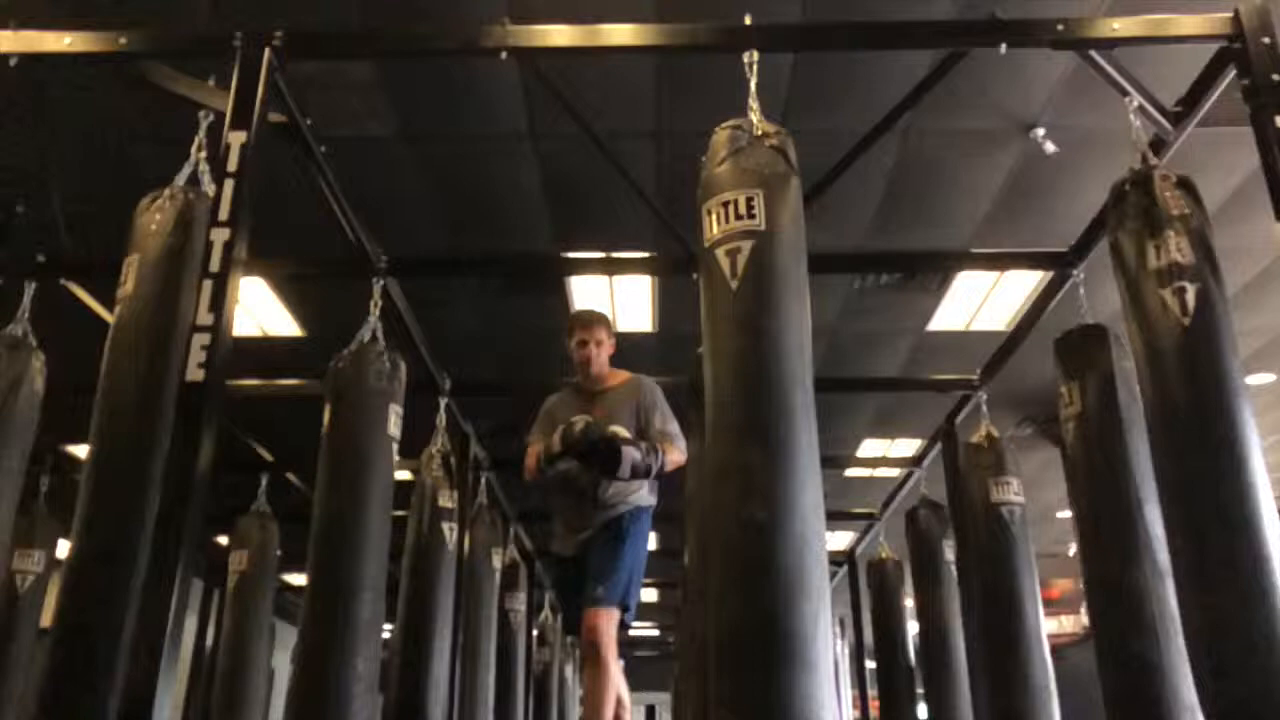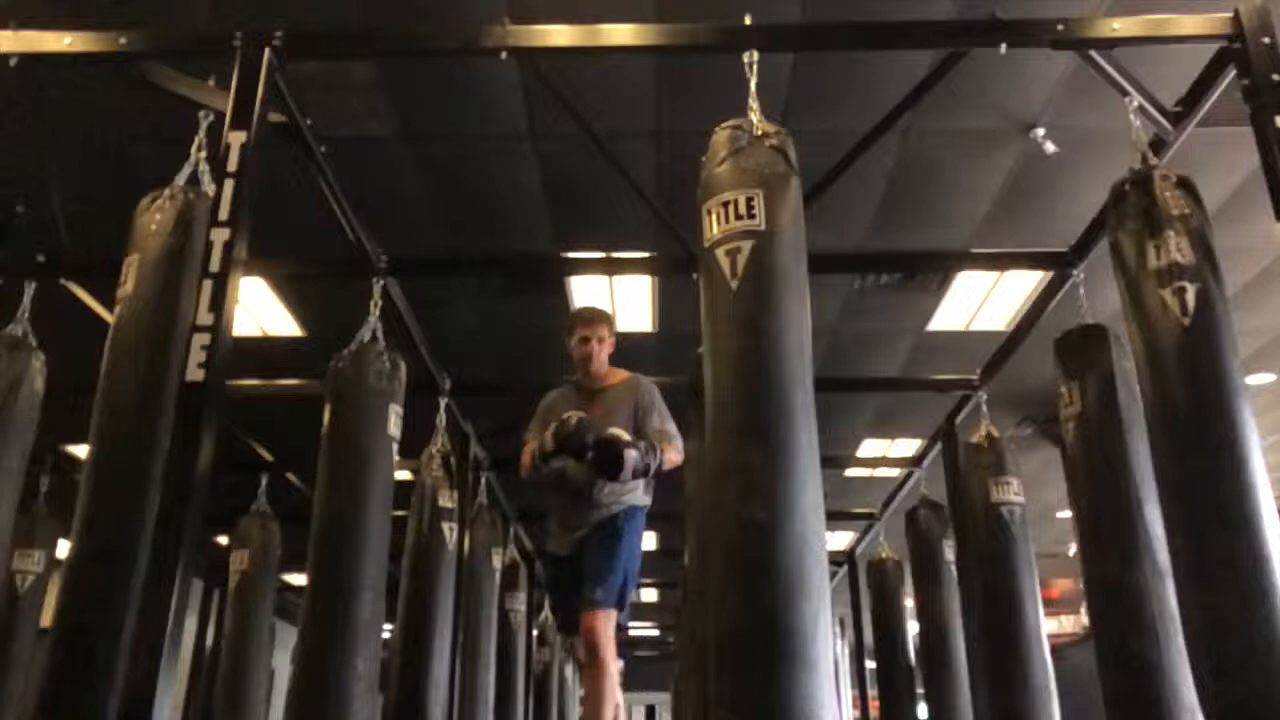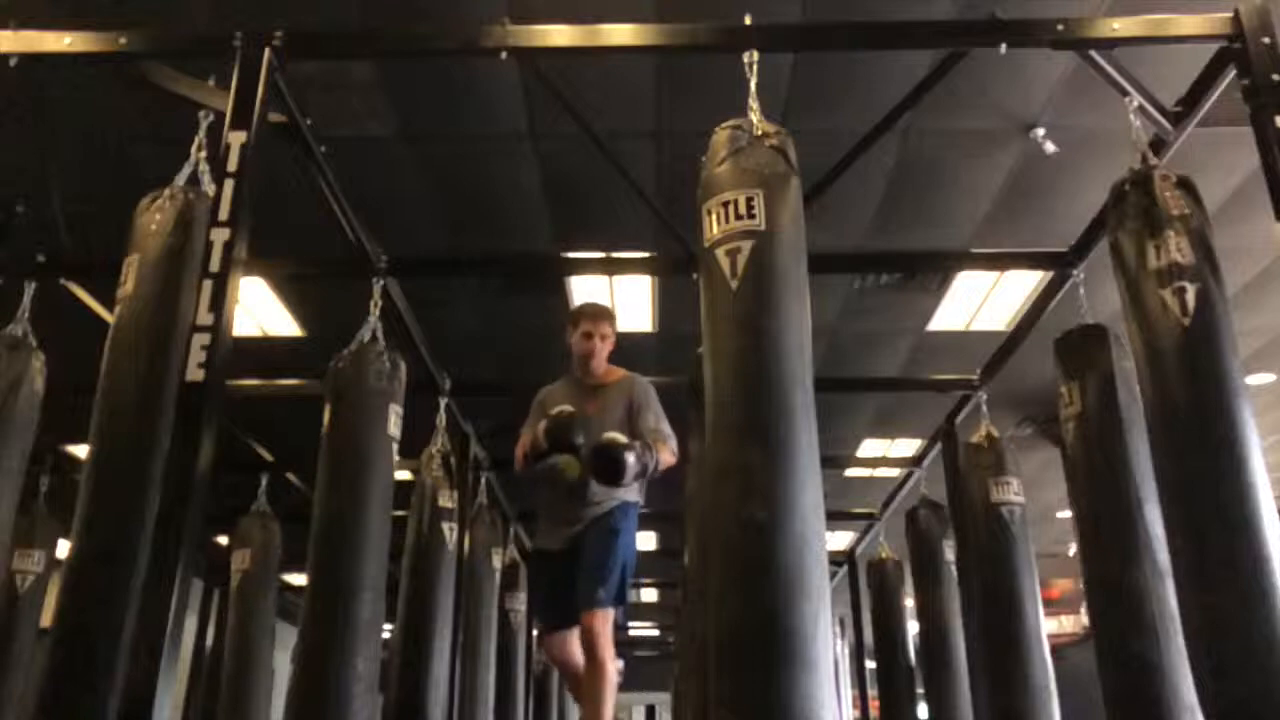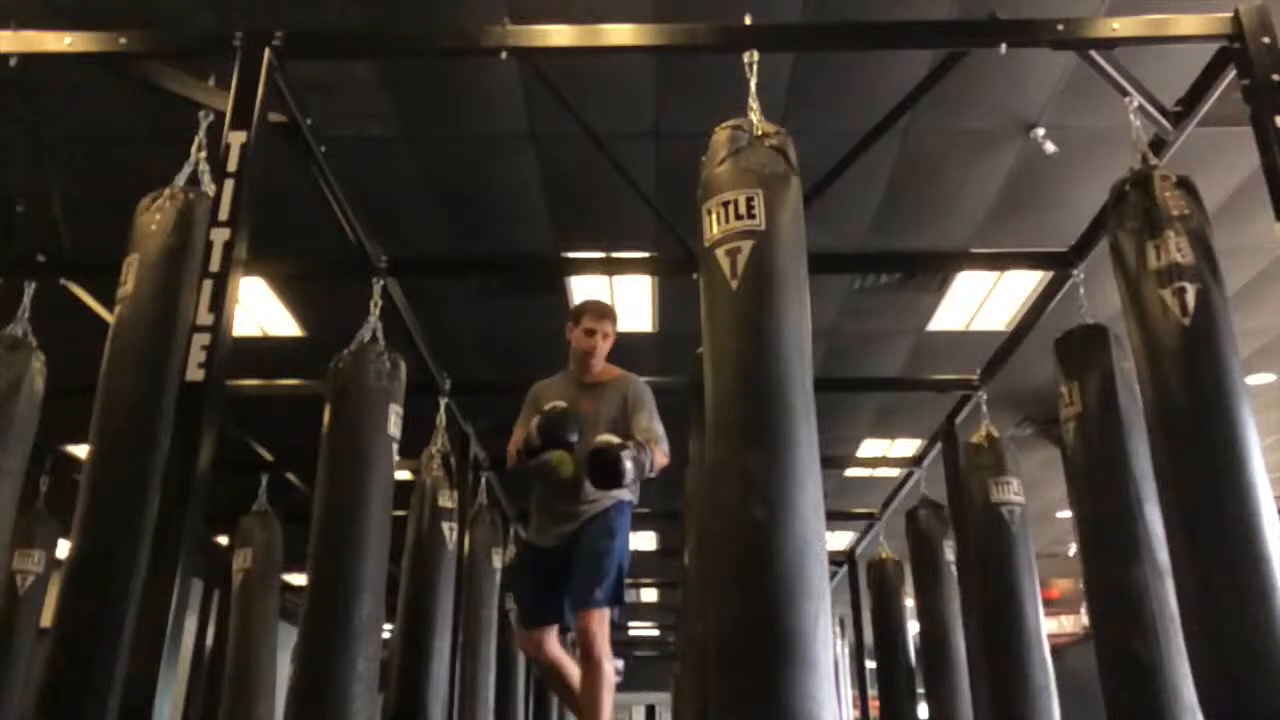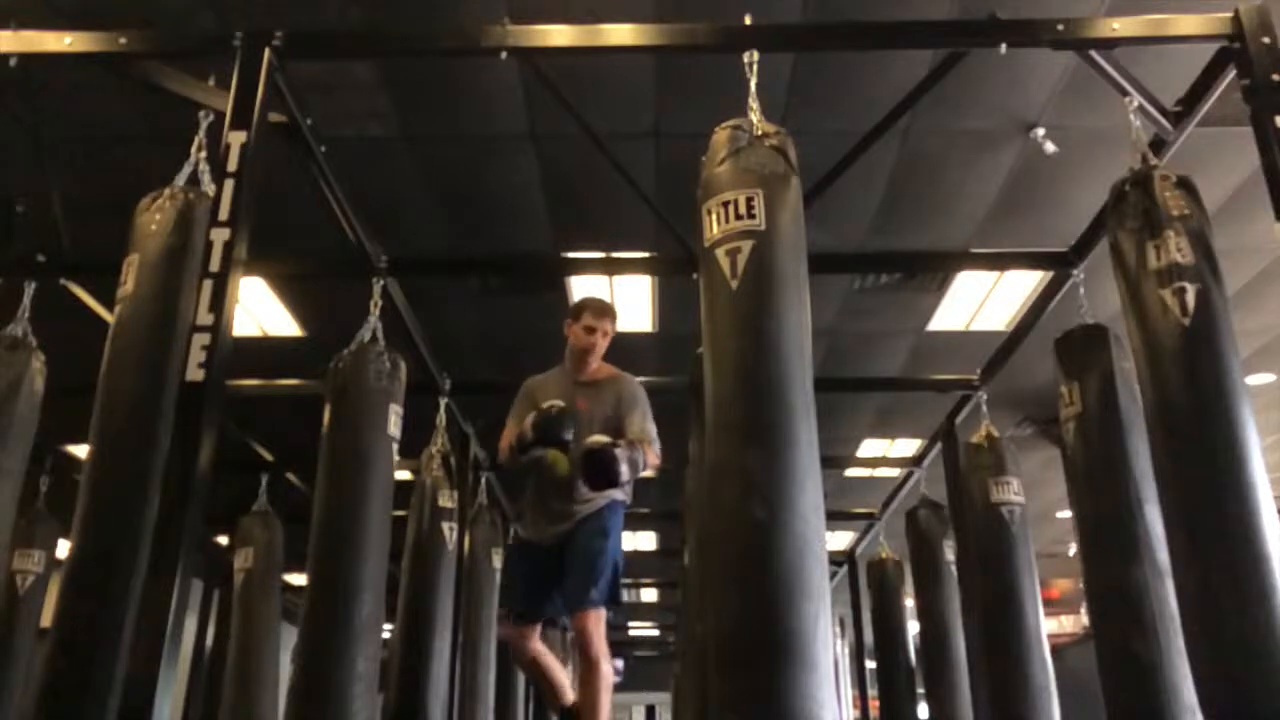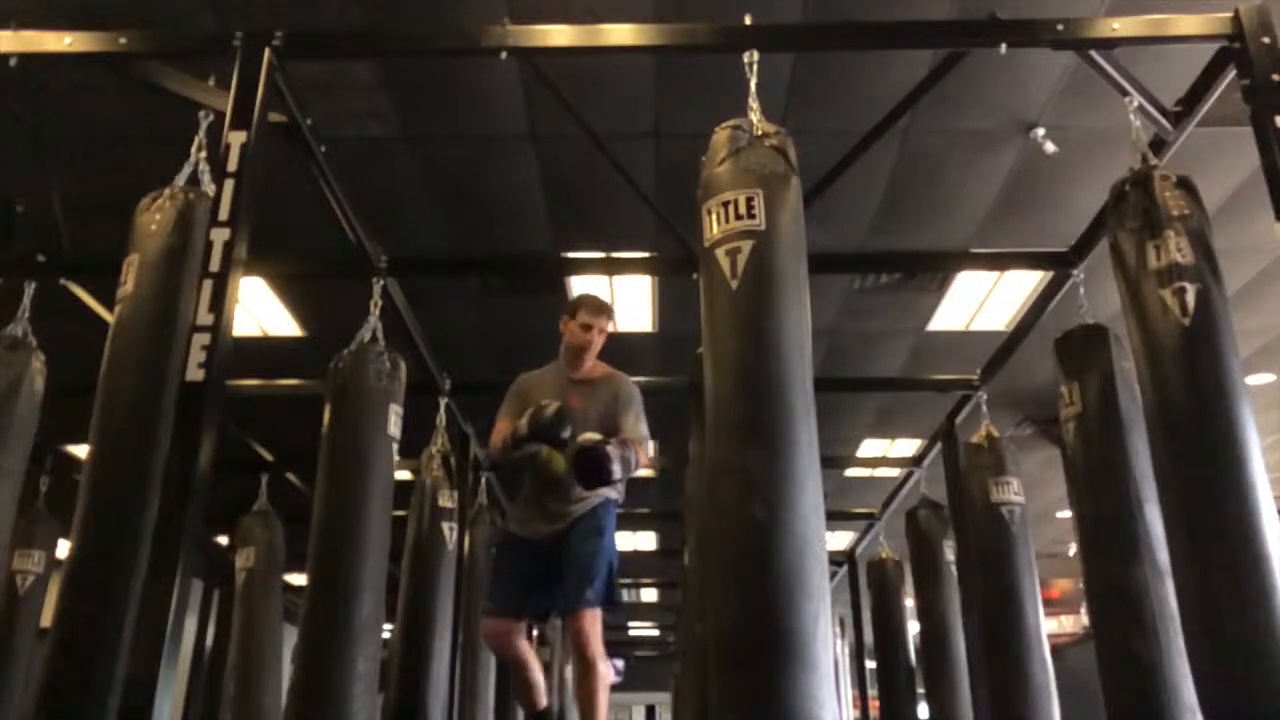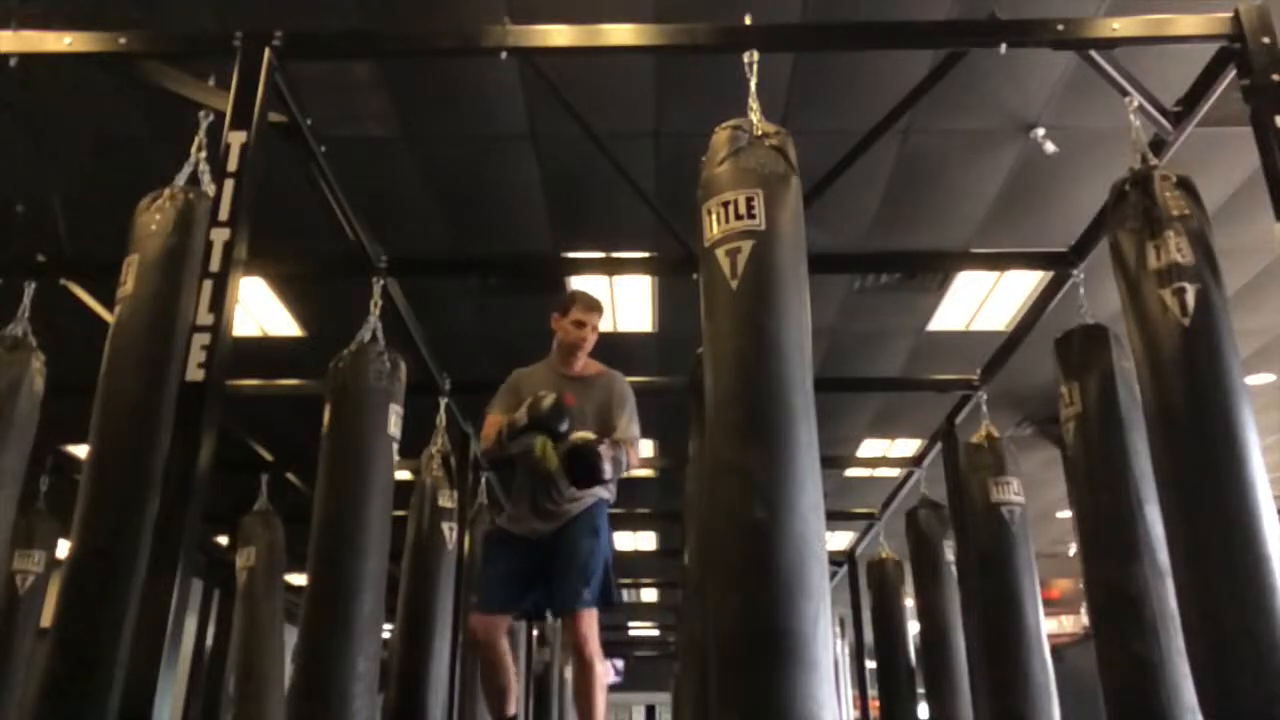
dt=0.1s
person 1, frame 1
left shoulder: (640, 390)
right shoulder: (556, 405)
left elbow: (677, 451)
right elbow: (530, 469)
left wrist: (639, 456)
right wrist: (557, 448)
left hip: (620, 519)
right hip: (568, 532)
left knee: (597, 631)
right knee: (593, 643)
person 1, frame 2
left shoulder: (638, 390)
right shoulder: (554, 401)
left elbow: (674, 451)
right elbow: (526, 466)
left wrist: (638, 456)
right wrist: (552, 445)
left hip: (615, 518)
right hip: (563, 531)
left knee: (595, 633)
right knee: (583, 647)
person 1, frame 3
left shoulder: (633, 388)
right shoulder: (549, 396)
left elbow: (668, 451)
right elbow: (520, 462)
left wrist: (636, 458)
right wrist: (542, 440)
left hip: (606, 516)
right hip: (553, 528)
left knee: (595, 630)
right knee: (556, 644)
person 1, frame 4
left shoulder: (628, 387)
right shoulder: (542, 391)
left elbow: (660, 451)
right elbow: (512, 457)
left wrist: (631, 459)
right wrist: (535, 436)
left hip: (600, 515)
right hip: (545, 525)
left knee: (591, 630)
right knee: (534, 640)
person 1, frame 5
left shoulder: (624, 388)
right shoulder: (536, 387)
left elbow: (650, 452)
right elbow: (505, 452)
left wrist: (625, 459)
right wrist: (530, 434)
left hip: (592, 516)
right hip: (535, 523)
left knee: (588, 630)
right knee: (515, 634)
person 1, frame 6
left shoulder: (617, 386)
right shoulder: (529, 384)
left elbow: (640, 451)
right elbow: (496, 448)
left wrist: (616, 457)
right wrist: (525, 432)
left hip: (586, 514)
right hip: (526, 520)
left knee: (583, 630)
right knee: (498, 630)
person 1, frame 7
left shoulder: (612, 384)
right shoulder: (522, 381)
left elbow: (631, 449)
right elbow: (488, 444)
left wrist: (607, 458)
right wrist: (522, 424)
left hip: (578, 516)
right hip: (517, 519)
left knee: (581, 632)
right knee: (483, 626)
